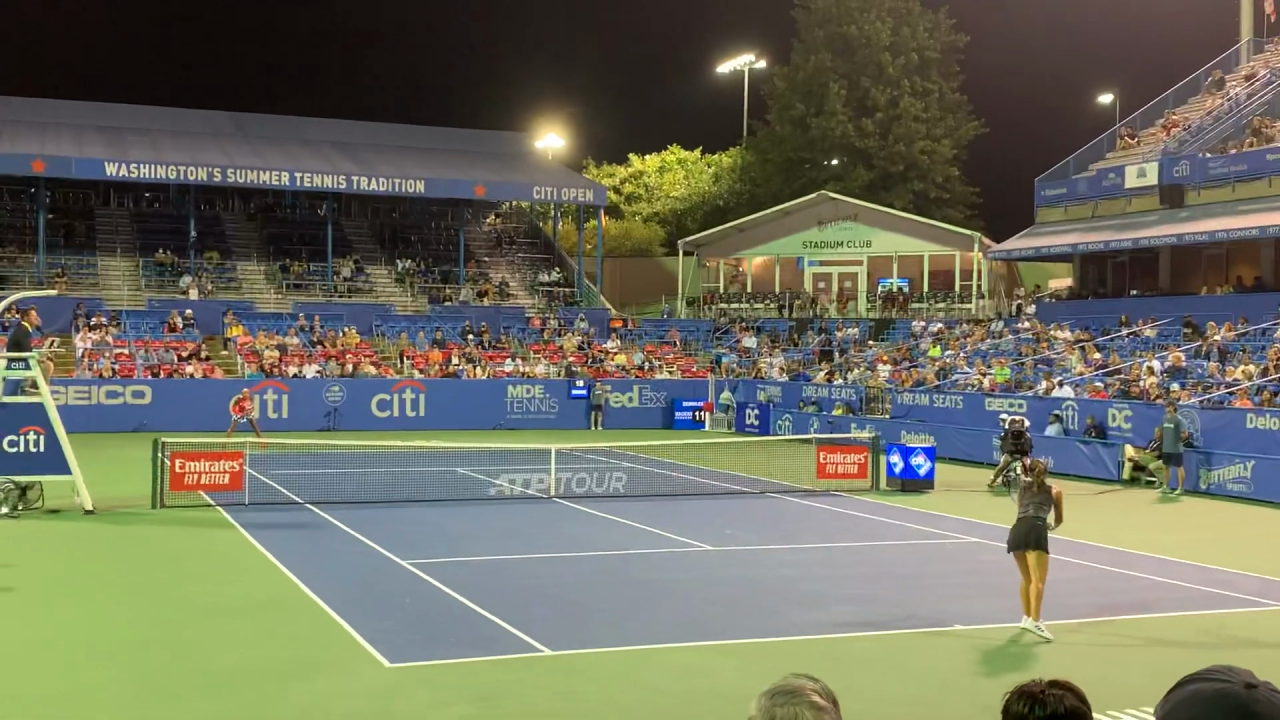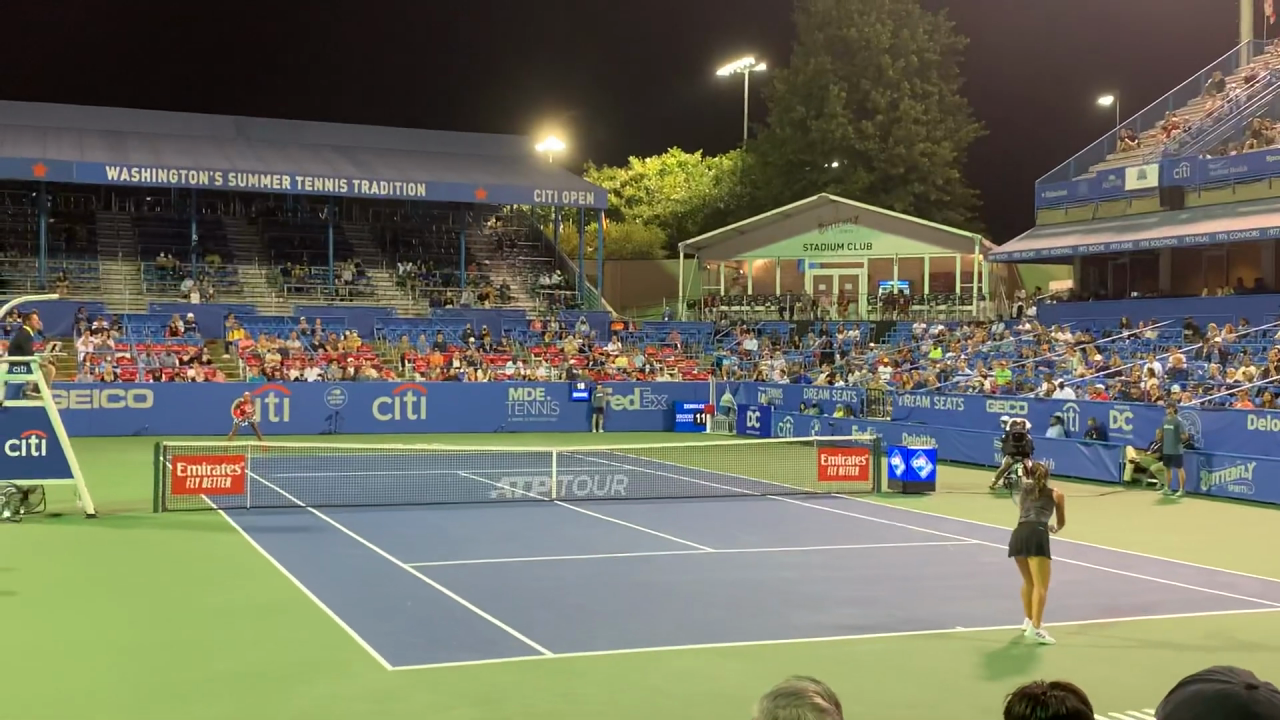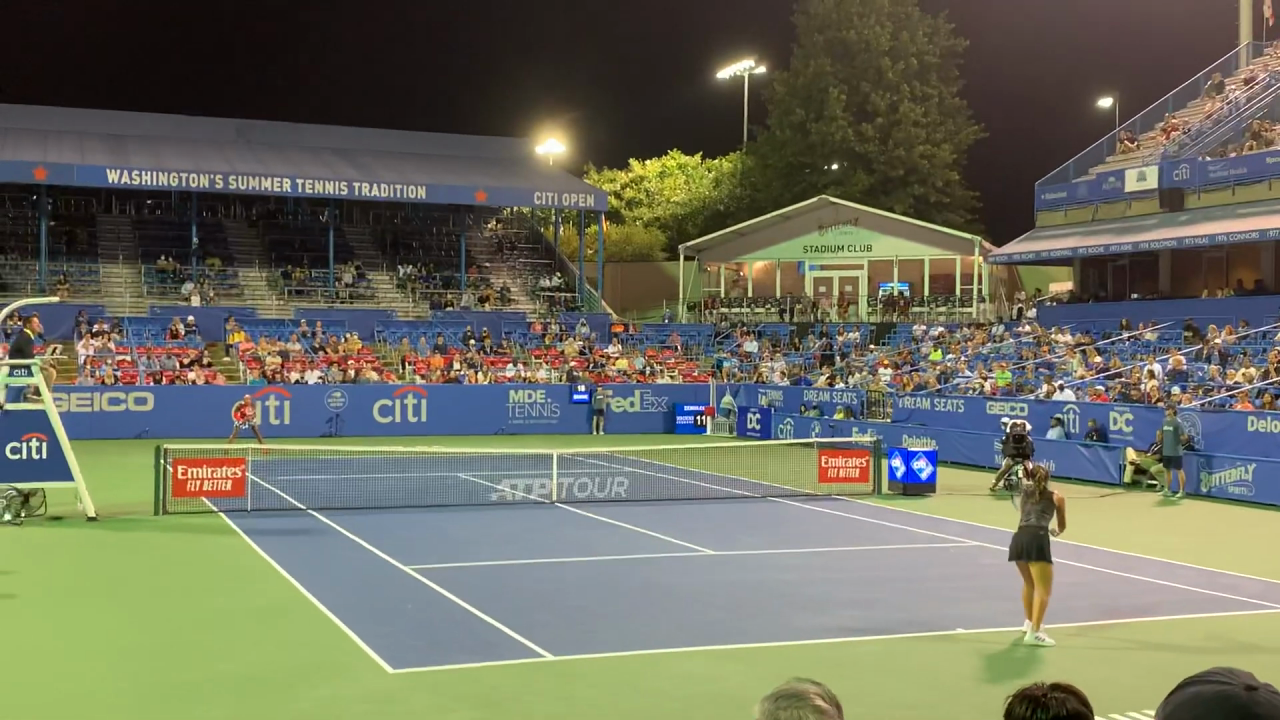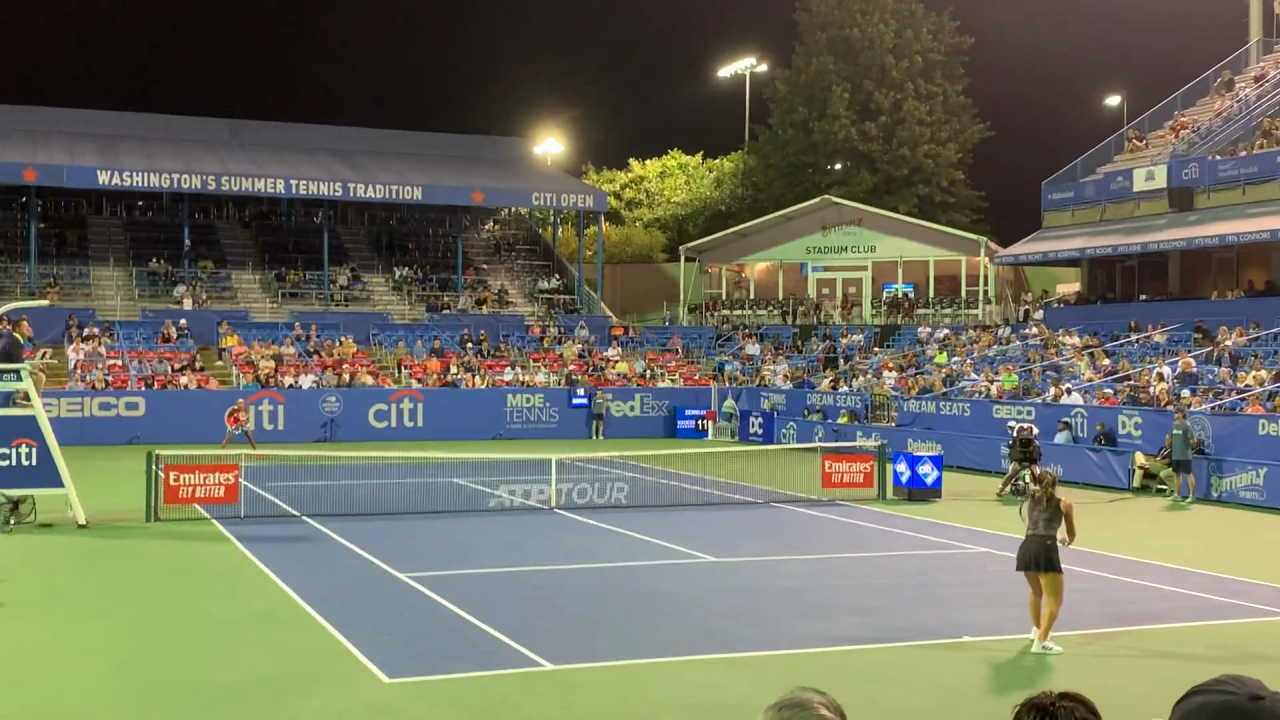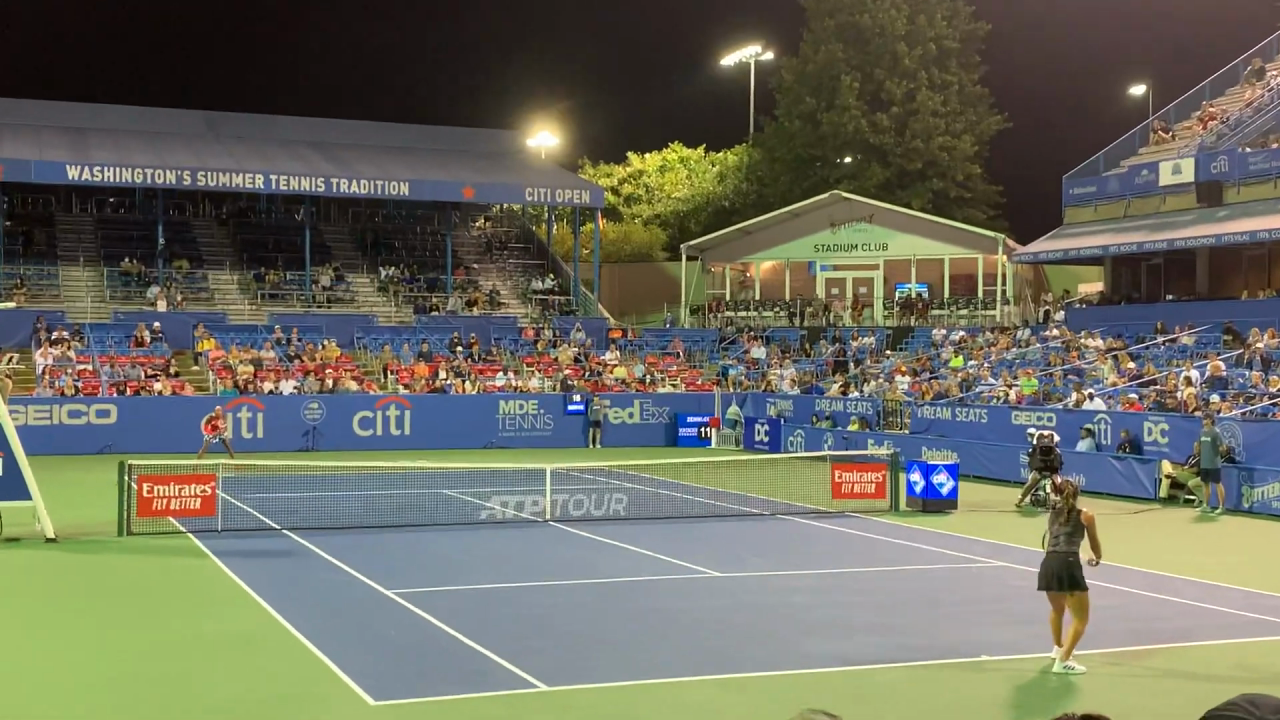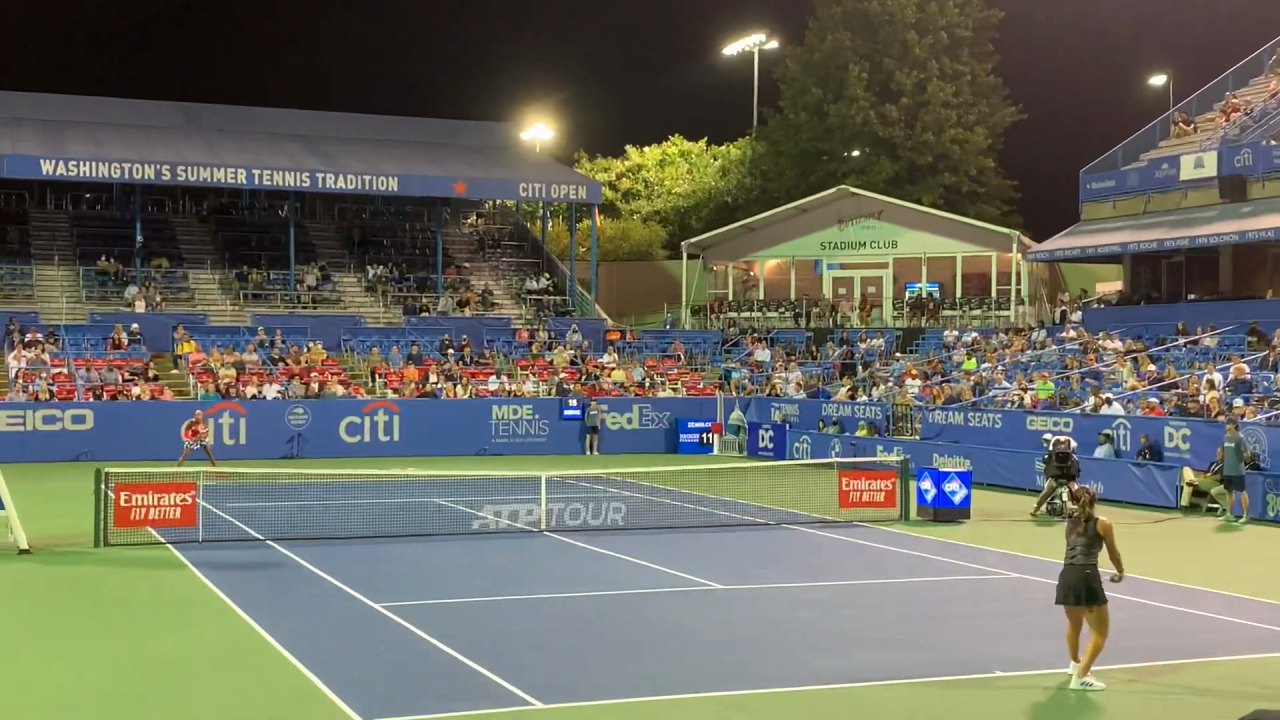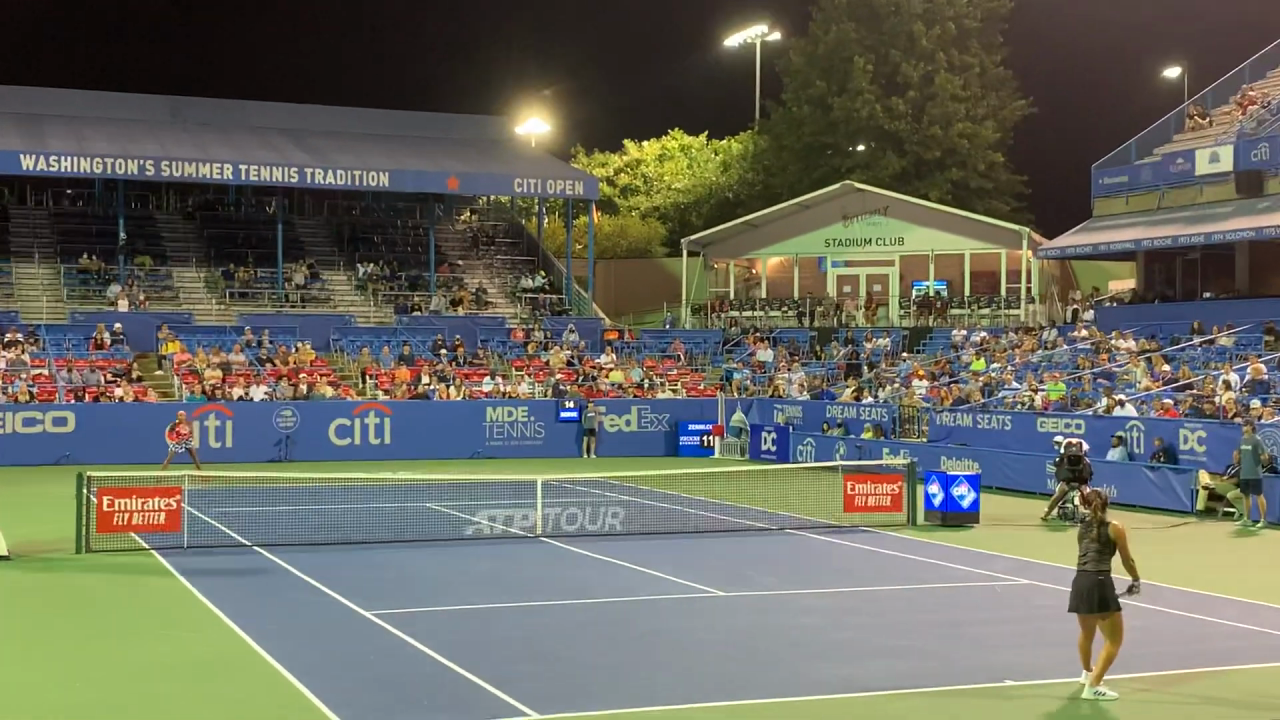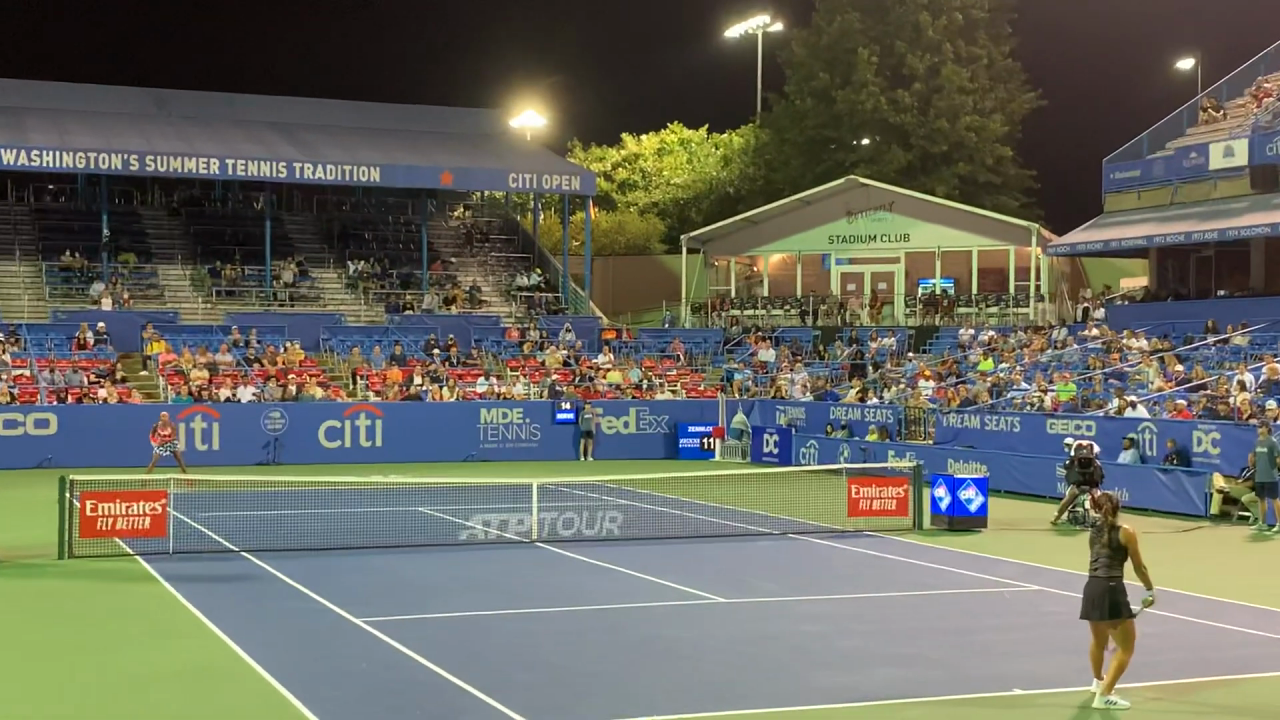
dt=0.1s
person 1, frame 1
left shoulder: (1023, 488)
right shoulder: (1054, 491)
right elbow: (1059, 519)
right wrist: (1052, 525)
left hip: (1017, 531)
right hip: (1035, 531)
left knee: (1026, 579)
right knee: (1038, 580)
left ankle: (1027, 617)
right ankle: (1034, 621)
person 1, frame 2
left shoulder: (1025, 492)
right shoulder: (1056, 494)
right elbow: (1061, 522)
right wrist: (1054, 528)
left hip: (1018, 534)
right hip: (1037, 536)
left knee: (1028, 582)
right knee: (1040, 586)
left ankle: (1028, 620)
right ankle: (1035, 627)
person 1, frame 3
left shoulder: (1025, 494)
right shoulder: (1056, 497)
right elbow: (1061, 524)
right wrist: (1057, 531)
left hip: (1019, 539)
right hip: (1037, 540)
left knee: (1029, 584)
right knee: (1043, 590)
left ankle: (1029, 622)
right ankle: (1034, 632)
person 1, frame 4
left shoulder: (1032, 500)
right shoulder: (1064, 504)
right elbow: (1071, 533)
right wrist: (1068, 541)
left hip: (1026, 548)
right hip: (1045, 549)
left knee: (1036, 593)
right knee: (1054, 600)
left ankle: (1037, 630)
right ankle: (1041, 641)
person 1, frame 5
left shoulder: (1053, 513)
right shoulder: (1085, 515)
right elbow: (1094, 544)
right wrist: (1097, 558)
left hip: (1048, 565)
right hip: (1068, 565)
left knee: (1057, 610)
right knee: (1081, 619)
left ankle: (1058, 648)
right ankle: (1063, 661)
person 1, frame 6
left shoulder: (1070, 523)
right shoulder: (1102, 524)
right elbow: (1114, 555)
right wrist: (1120, 573)
left hip: (1066, 577)
right hip: (1087, 578)
left knee: (1074, 624)
right knee: (1100, 633)
left ankle: (1075, 664)
right ankle: (1080, 676)
person 1, frame 7
left shoulder: (1083, 528)
right shoulder: (1114, 528)
right elbow: (1127, 561)
right wrist: (1136, 581)
left hip: (1079, 584)
right hip: (1099, 585)
left knee: (1087, 633)
right knee: (1114, 641)
left ankle: (1087, 673)
right ankle: (1093, 686)
person 1, frame 8
left shoulder: (1094, 532)
right shoulder: (1125, 532)
right elbow: (1139, 567)
right wrist: (1150, 591)
left hip: (1091, 590)
right hip: (1111, 592)
left knee: (1099, 641)
right knee: (1125, 649)
left ankle: (1098, 681)
right ankle: (1104, 695)
